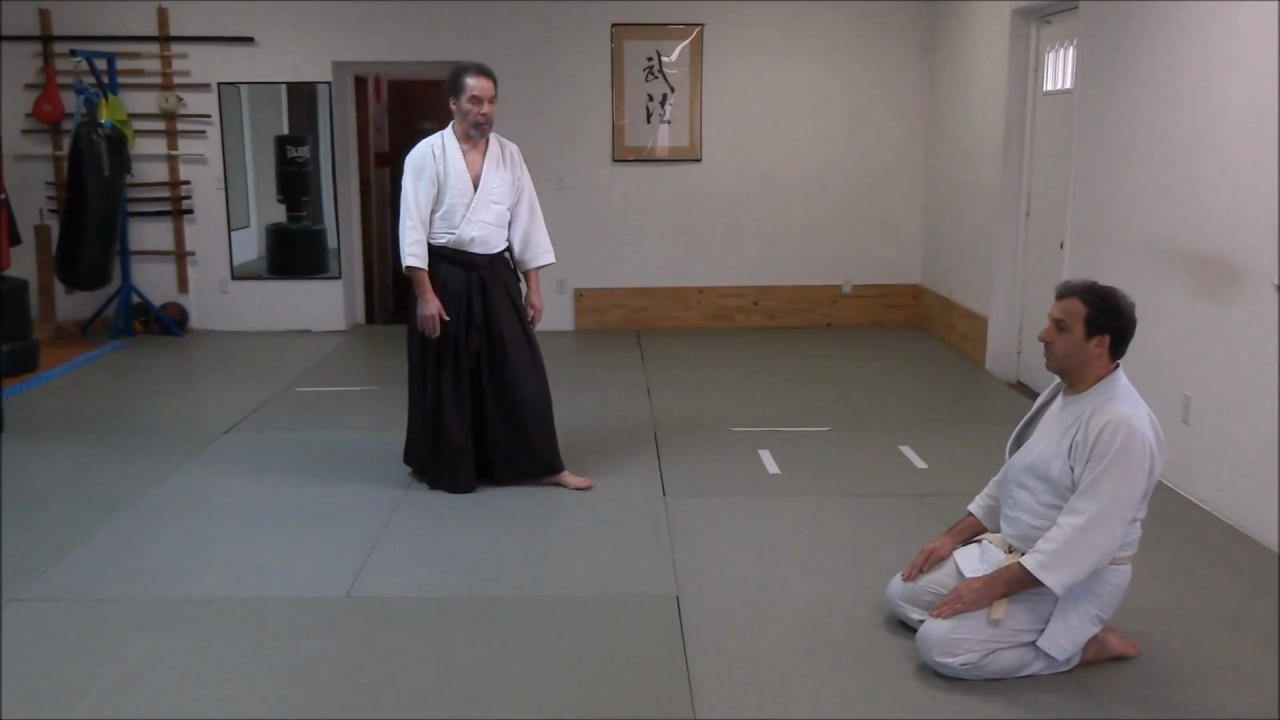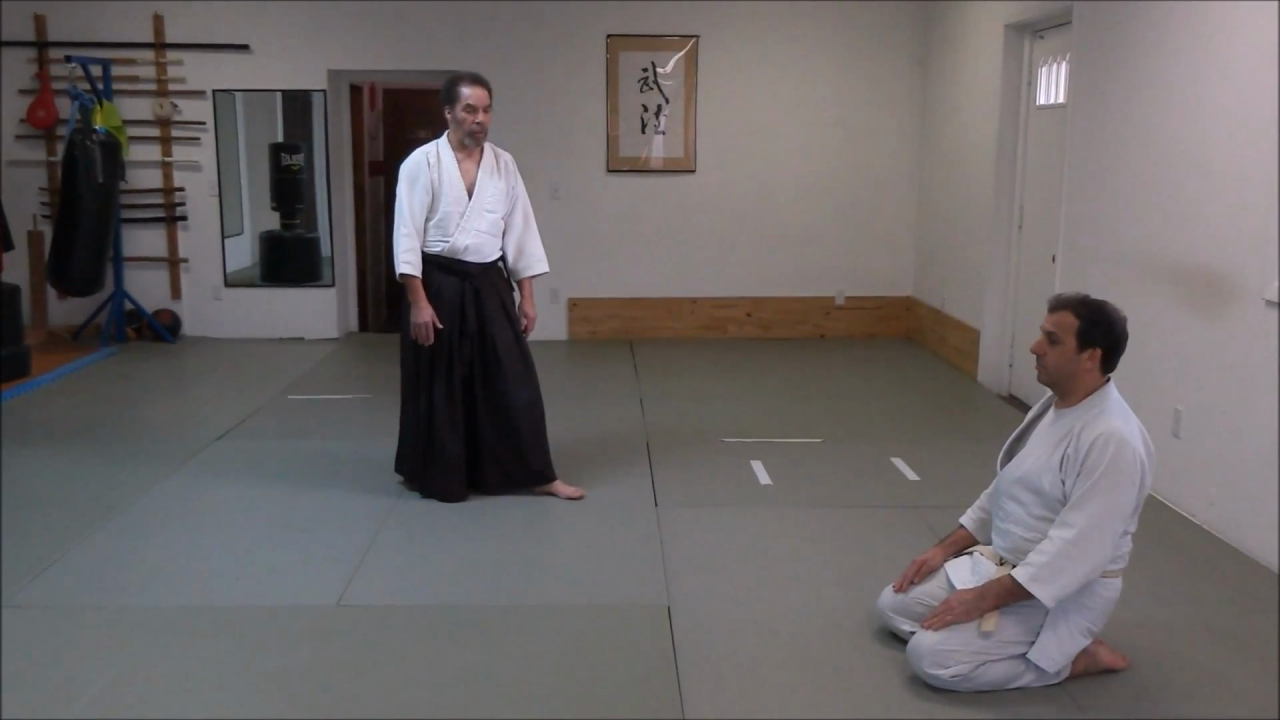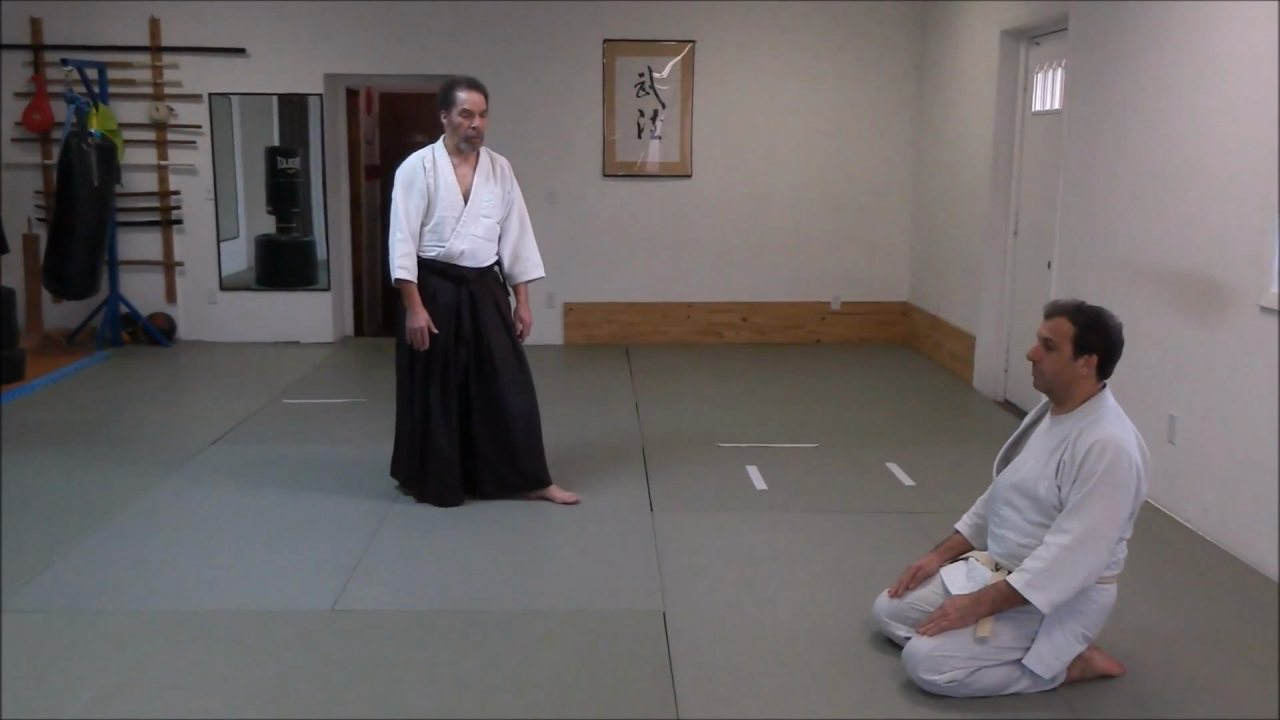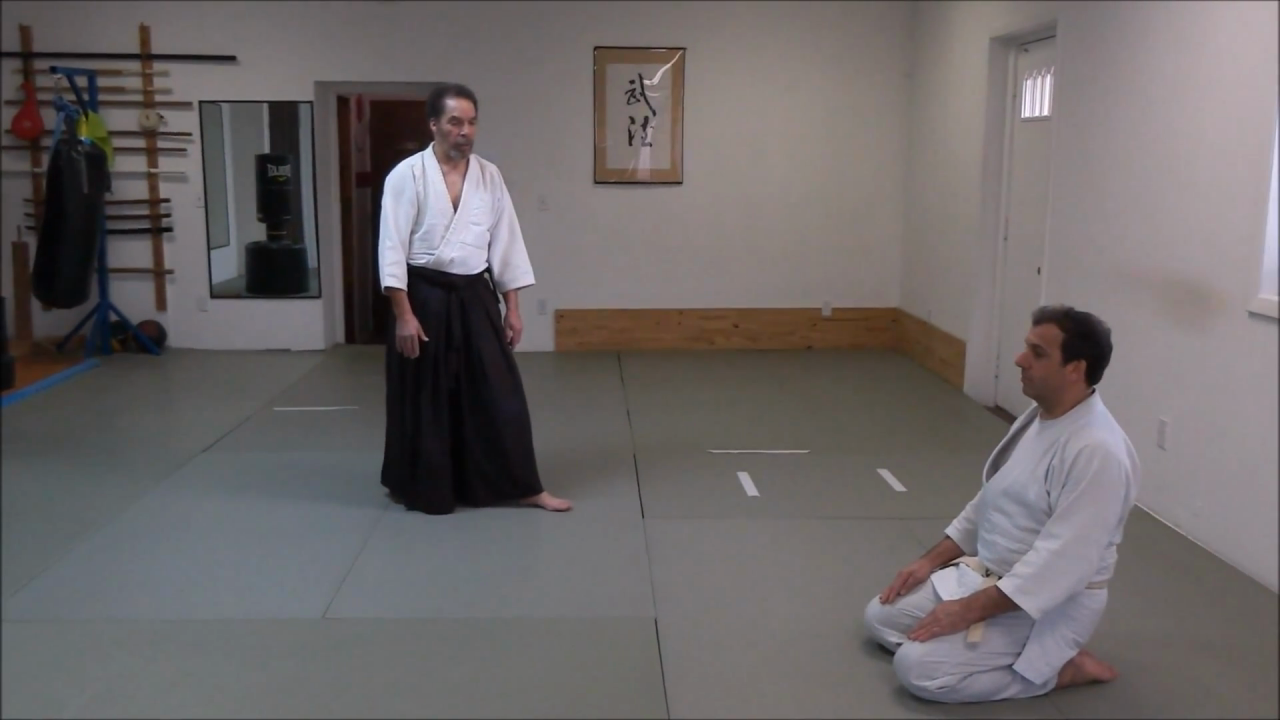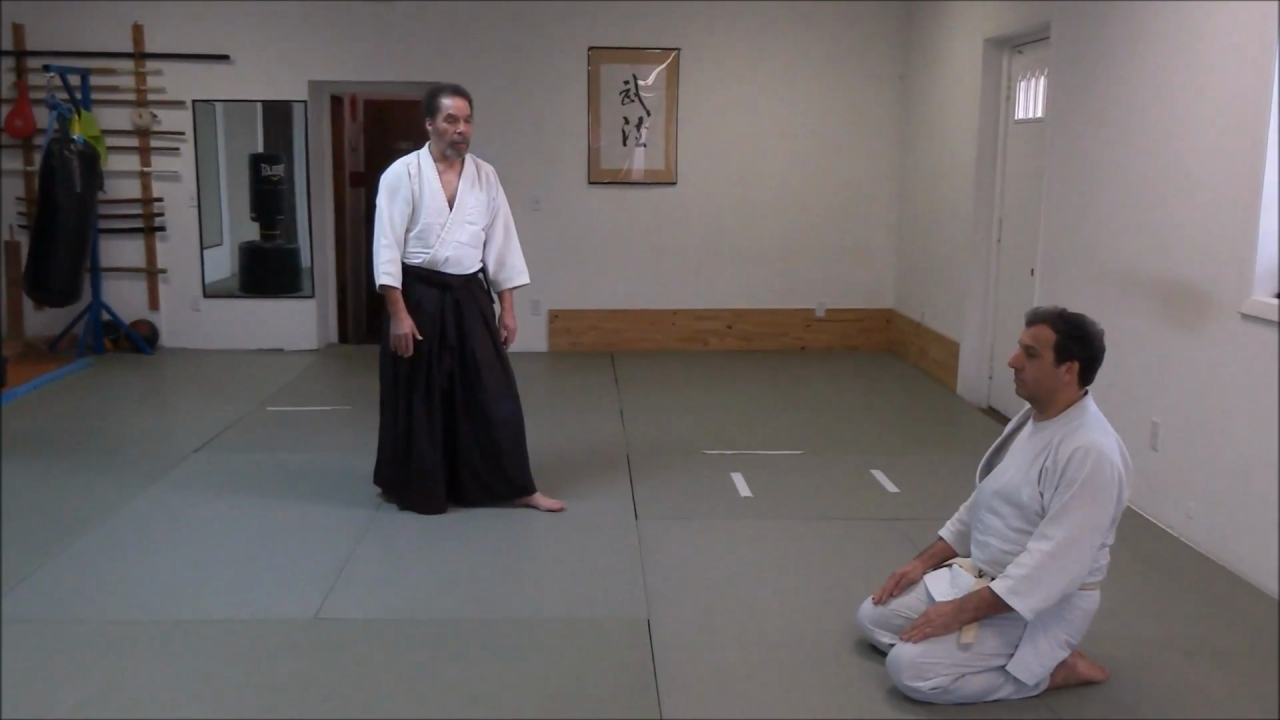
dt=1s
person 1, frame 1
left shoulder: (509, 154)
right shoulder: (428, 154)
left elbow: (525, 221)
right elbow: (413, 226)
left wrist: (532, 286)
right wrist: (425, 294)
left hip: (496, 277)
right hip: (445, 278)
left knee: (521, 374)
right knee: (446, 380)
left ankle: (545, 466)
right ankle: (445, 466)
person 1, frame 2
left shoulder: (503, 163)
right shoulder: (422, 163)
left elbow: (519, 231)
right elbow: (407, 234)
left wrist: (526, 295)
right wrist: (418, 301)
left hip: (489, 286)
right hip: (439, 287)
left knee: (514, 382)
right knee: (438, 388)
left ankle: (538, 475)
right ankle: (437, 475)
person 1, frame 3
left shoulder: (499, 168)
right shoulder: (418, 167)
left elbow: (515, 235)
right elbow: (403, 239)
left wrist: (522, 300)
right wrist: (413, 306)
left hip: (485, 291)
right hip: (435, 291)
left knee: (509, 387)
right knee: (433, 393)
left ankle: (533, 480)
right ankle: (432, 480)
person 1, frame 4
left shoulder: (489, 175)
right shoulder: (407, 175)
left elbow: (505, 242)
right elbow: (392, 247)
left wrist: (512, 308)
right wrist: (403, 315)
left hip: (475, 299)
right hip: (424, 299)
left knee: (500, 395)
right knee: (424, 401)
left ankle: (525, 487)
right ankle: (423, 488)
person 1, frame 5
left shoulder: (485, 175)
right shoulder: (403, 174)
left elbow: (501, 242)
right elbow: (387, 246)
left wrist: (506, 307)
right wrist: (398, 313)
left hip: (470, 298)
right hip: (419, 298)
left knee: (493, 395)
right knee: (418, 400)
left ankle: (518, 487)
right ankle: (416, 487)
person 2, frame 1
left shoulder: (1121, 426)
right shoulder: (1062, 392)
left elbow: (1085, 538)
right elbow: (1013, 477)
left wrist: (992, 587)
right wrist: (953, 537)
left hip: (1070, 579)
left knee: (942, 645)
right knee: (904, 593)
left ankle: (1085, 643)
person 2, frame 2
left shoulder: (1111, 440)
right shoulder: (1054, 405)
left elbow: (1076, 551)
right elbow: (1004, 490)
left wrist: (983, 599)
right wrist: (945, 549)
left hip: (1061, 592)
left knee: (932, 656)
right knee: (895, 605)
left ankle: (1075, 655)
right ankle: (1060, 645)
person 2, frame 3
left shoulder: (1107, 446)
right shoulder: (1049, 411)
left elbow: (1072, 558)
right elbow: (1001, 495)
left wrist: (979, 605)
right wrist: (940, 555)
left hip: (1057, 598)
left knee: (927, 662)
right knee: (890, 611)
left ankle: (1070, 661)
right ankle: (1056, 650)
person 2, frame 4
left shoulder: (1096, 451)
right shoulder: (1038, 417)
left elbow: (1062, 562)
right elbow: (990, 501)
left wrist: (969, 611)
right wrist: (931, 561)
left hip: (1048, 603)
left knee: (919, 667)
right knee: (882, 617)
left ankle: (1061, 666)
right ankle: (1042, 655)
person 2, frame 5
left shoulder: (1090, 453)
right shoulder: (1031, 419)
left elbow: (1055, 564)
right elbow: (984, 502)
left wrist: (962, 612)
right wrist: (925, 562)
left hip: (1041, 605)
left knee: (912, 669)
right knee: (875, 618)
left ankle: (1055, 667)
right ankle: (1040, 657)
